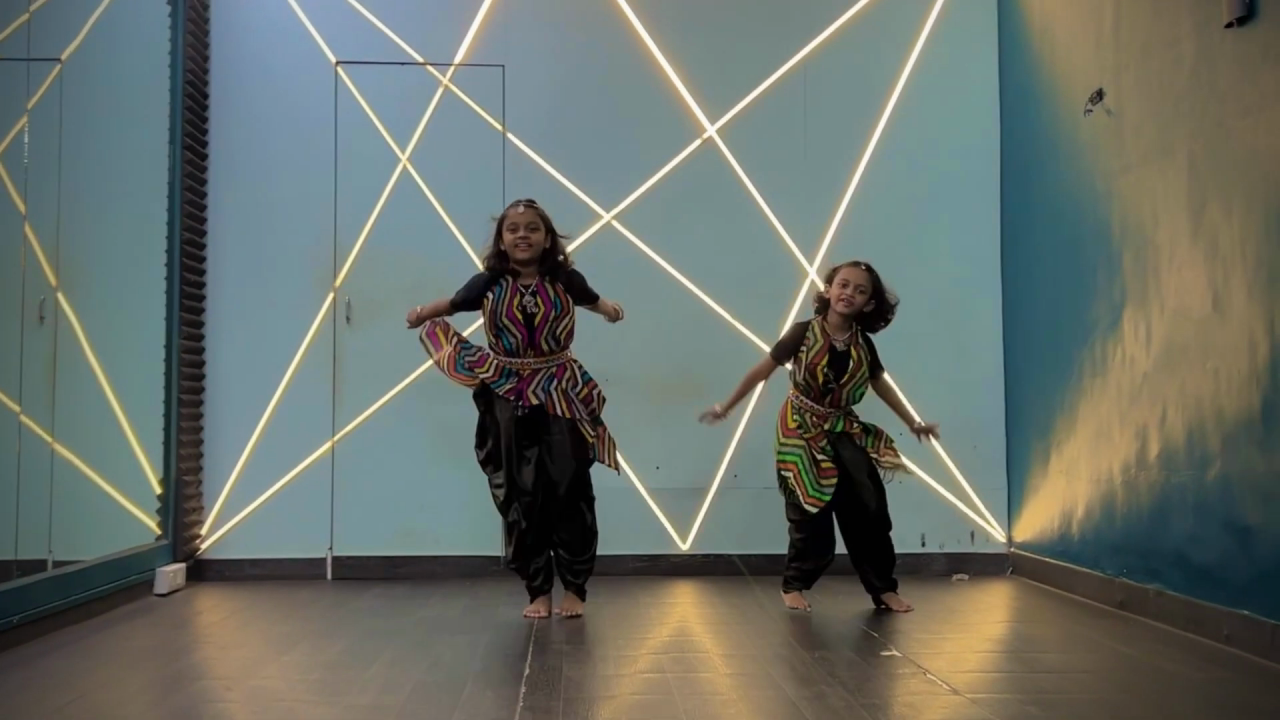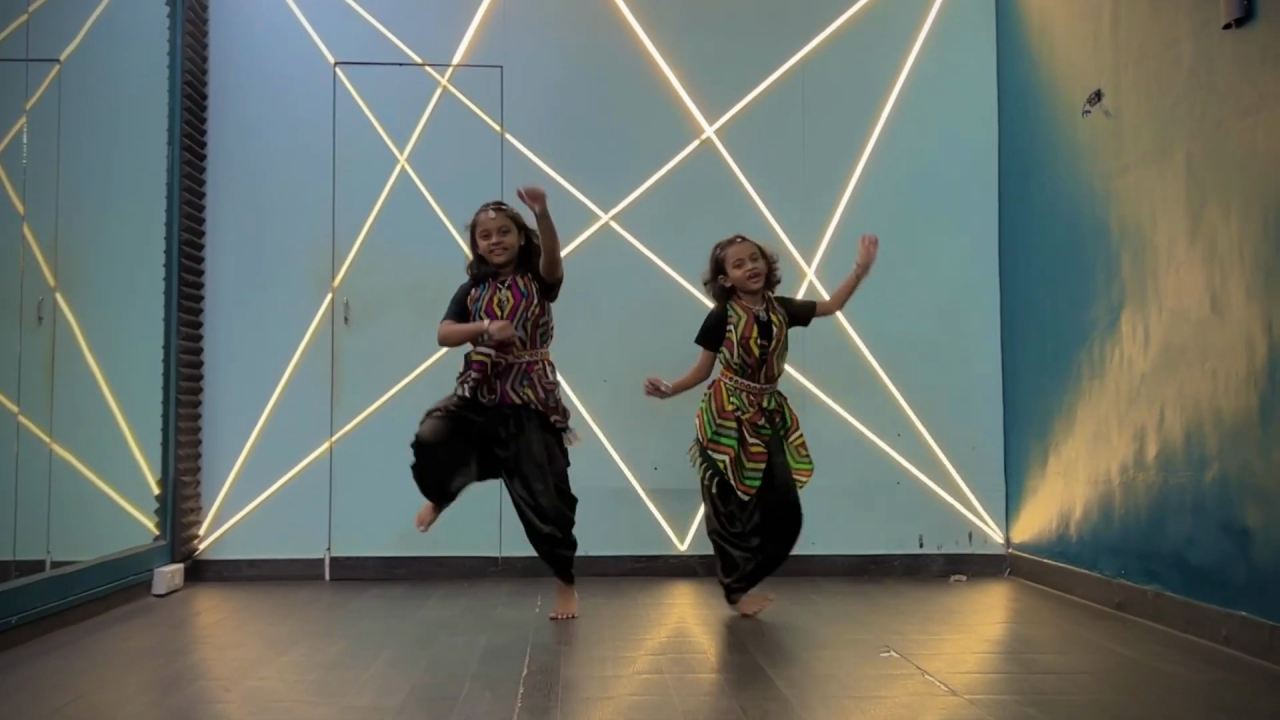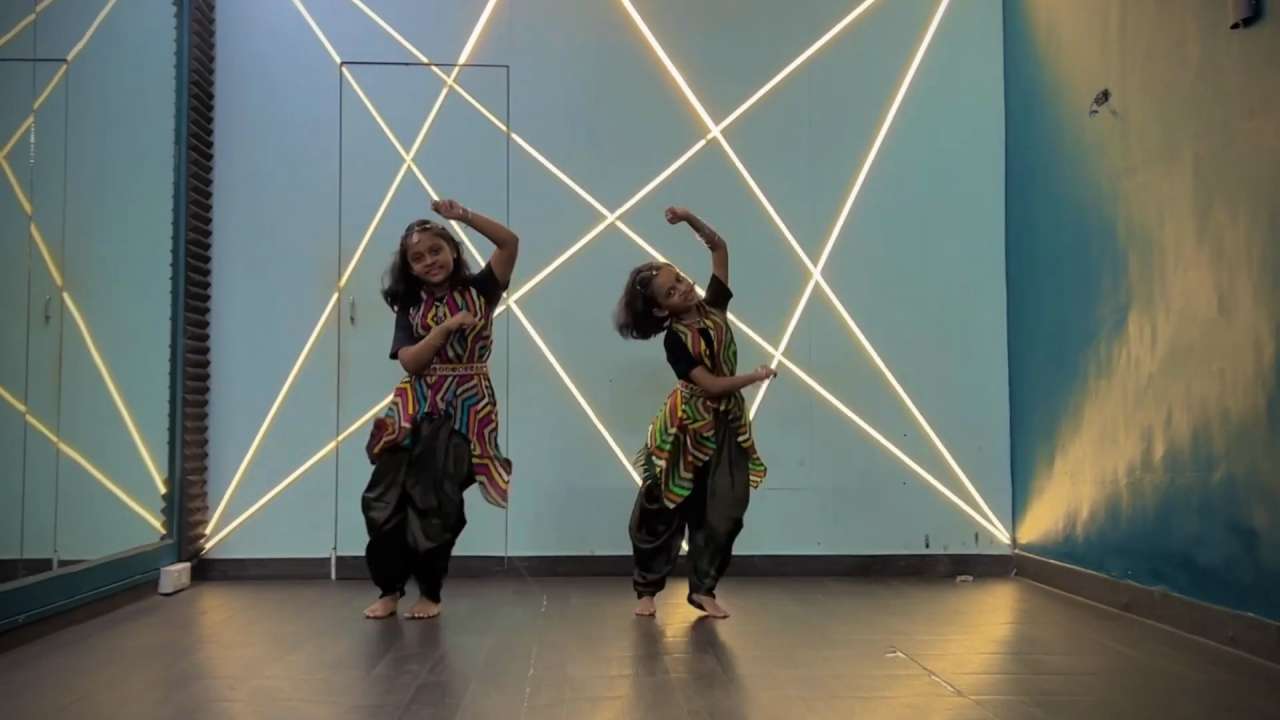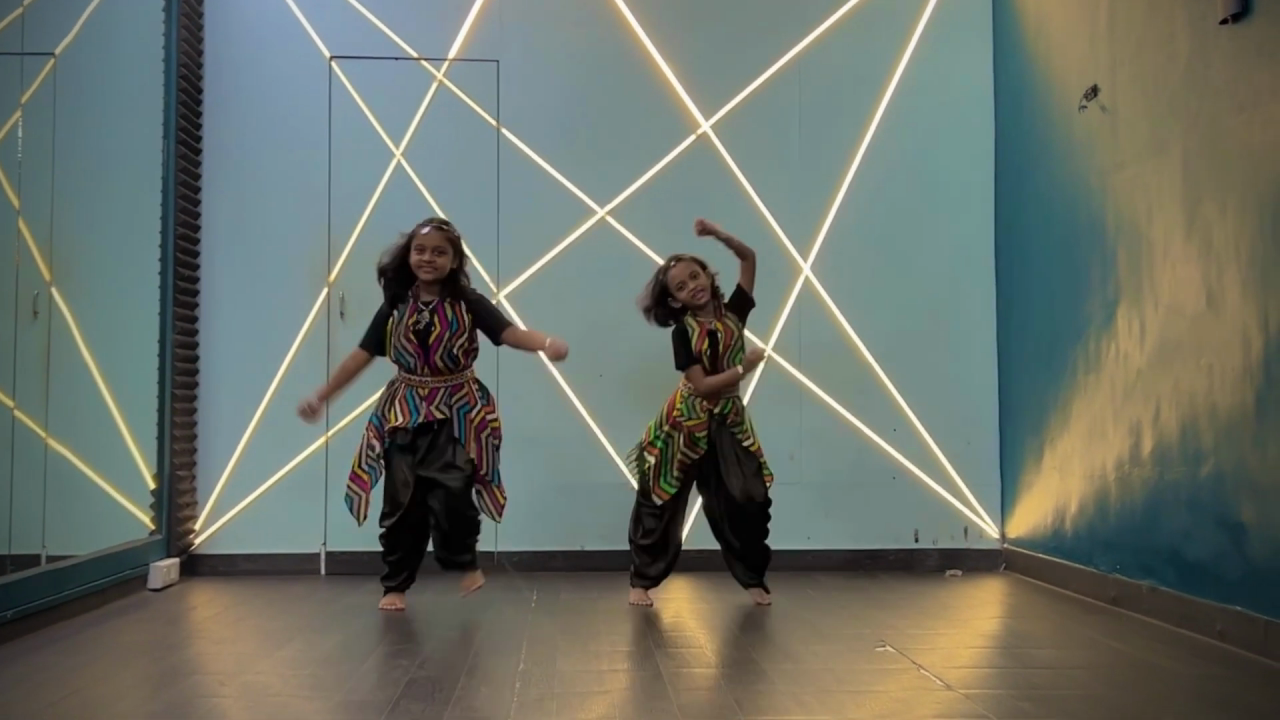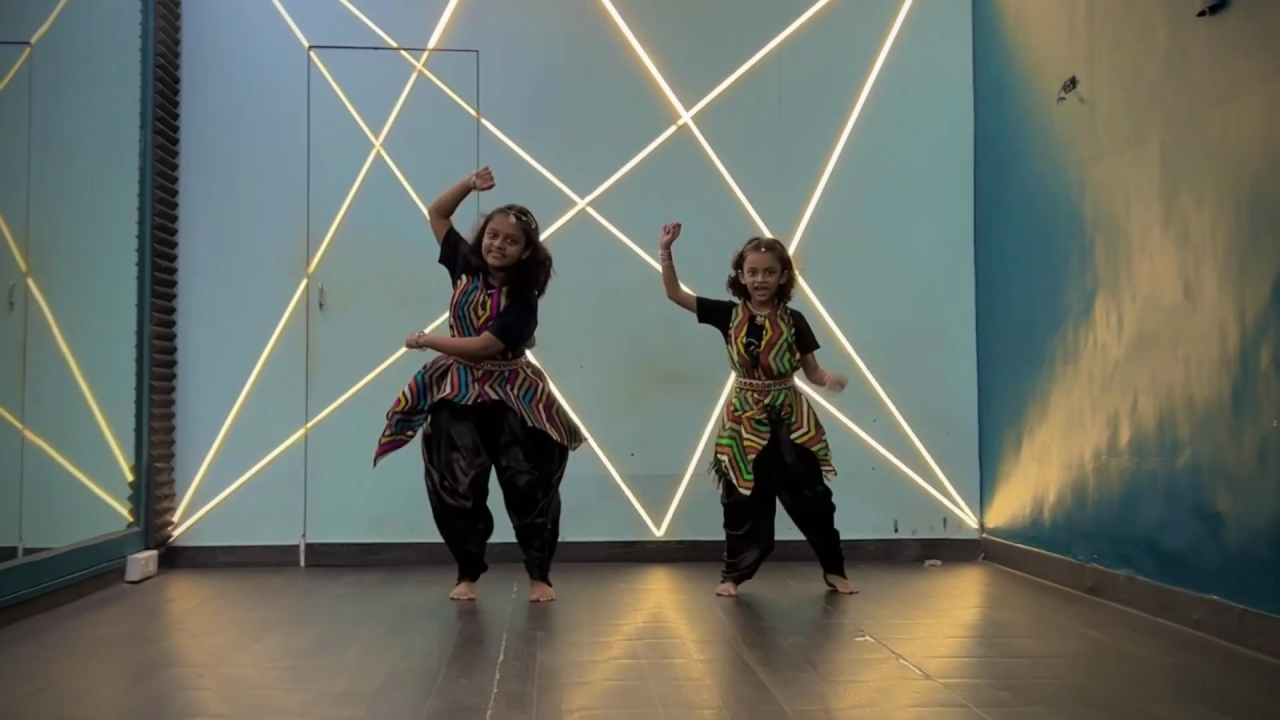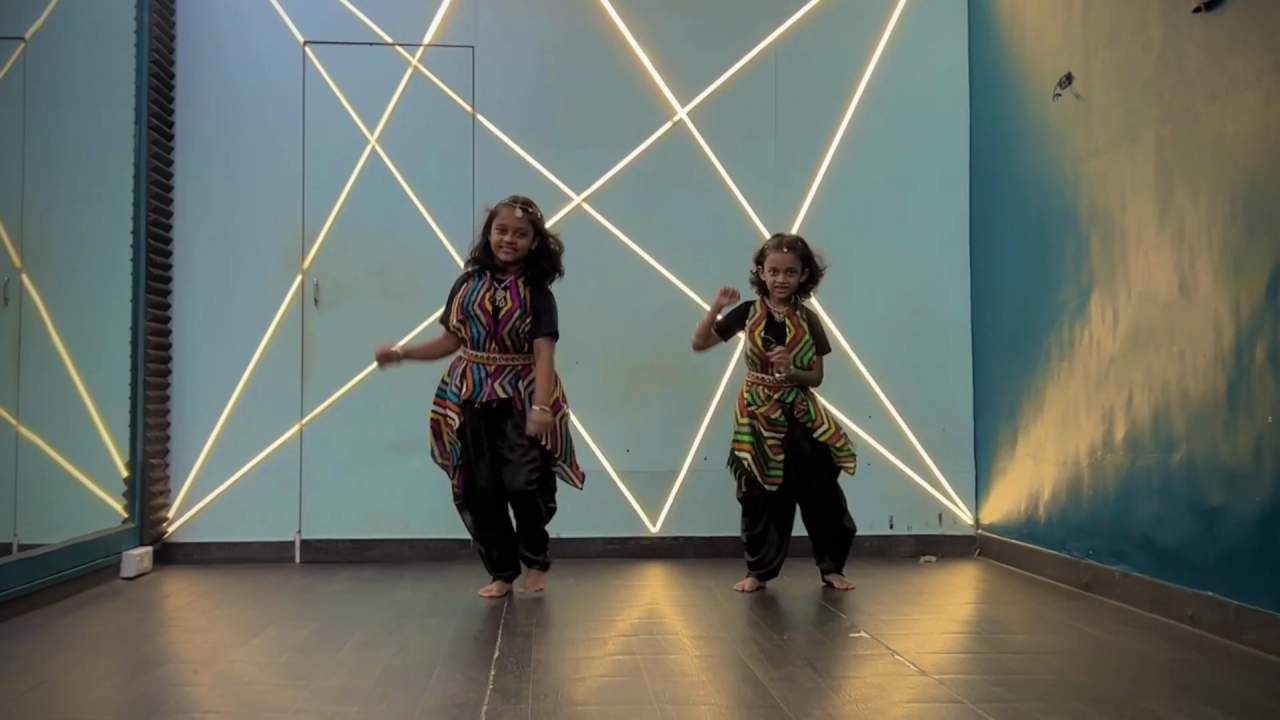
dt=0.4s
person 1, frame 1
left shoulder: (568, 282)
right shoulder: (487, 285)
left elbow: (591, 299)
right elbow: (452, 304)
left wrist: (607, 308)
right wrist: (423, 315)
left hip: (560, 397)
right hip: (506, 400)
left knee: (567, 492)
right knee: (519, 496)
left ankle: (573, 588)
right ankle: (538, 590)
person 1, frame 2
left shoulder: (538, 281)
right shoulder: (471, 292)
left elbow: (552, 253)
right elbow: (444, 334)
left wrist: (540, 210)
right wrist: (484, 327)
left hip: (531, 396)
right hip: (479, 391)
left knee: (543, 492)
right knee: (432, 439)
left ankle: (565, 583)
right ankle: (438, 495)
person 1, frame 3
left shoulder: (478, 292)
right shoulder: (409, 309)
left elbow: (510, 244)
right elbow: (410, 362)
left wrist: (463, 216)
right wrist: (448, 326)
left hip: (467, 408)
right hip: (415, 409)
left knee: (435, 501)
right knee: (387, 501)
left ankle: (429, 593)
right ankle: (389, 590)
person 1, frame 4
left shoulder: (469, 303)
right shoulder: (394, 307)
left elbow: (510, 334)
right elbow: (363, 354)
left wrist: (548, 345)
right wrist: (322, 396)
left hip: (460, 407)
right hip: (405, 410)
left knee: (450, 487)
right knee: (403, 503)
left ankle: (464, 561)
right ankle: (395, 584)
person 1, frame 5
left shoulder: (522, 299)
right shoulder: (465, 266)
left elbow: (486, 347)
right elbow: (438, 215)
left wrist: (426, 342)
right wrist: (468, 186)
left hip: (512, 395)
right hip: (457, 391)
left knee: (530, 484)
right knee: (458, 488)
left ankle: (539, 574)
right ankle: (469, 573)
person 1, frame 6
left shoulder: (538, 293)
right shoulder: (469, 282)
left elbow: (543, 351)
right elbow: (448, 341)
left wrist: (544, 404)
right wrist: (399, 354)
left hip: (520, 392)
right hip: (469, 394)
left knee: (524, 483)
right knee: (476, 490)
left ankle: (535, 562)
right ankle: (502, 570)
person 2, frame 1
left shoulder: (863, 344)
right shoulder: (804, 333)
left elbow: (880, 384)
right elbow: (763, 369)
left wrist: (912, 423)
right wrist: (726, 406)
left hip: (845, 429)
right hip: (802, 428)
left knee: (870, 511)
right knee: (812, 513)
left ankle: (884, 588)
right ankle: (795, 584)
person 2, frame 2
left shoulder: (779, 308)
right shoulder: (722, 318)
left elbow: (832, 305)
right elbow: (703, 370)
left wrist: (862, 267)
right wrist: (668, 389)
left hip: (769, 410)
right hip: (731, 412)
left knee: (782, 508)
right knee: (738, 506)
left ankle: (748, 583)
right ankle: (738, 587)
person 2, frame 3
left shoulder: (715, 306)
right shoulder: (675, 340)
left elbow: (719, 247)
right elbow: (712, 385)
left wrist: (690, 220)
right wrist: (756, 376)
left hip: (727, 421)
right hip: (688, 424)
left knee: (723, 510)
right knee: (663, 505)
left ankle: (703, 589)
right ankle: (647, 589)
person 2, frame 4
left shoulder: (734, 312)
right shoulder: (683, 332)
left elbow: (748, 260)
right elbow: (702, 384)
left wrist: (715, 234)
right wrist: (742, 369)
left hip: (728, 420)
right hip: (688, 420)
left knee: (747, 501)
right knee: (662, 501)
left ankle: (752, 577)
right ankle: (643, 580)
person 2, frame 5
left shoulder: (792, 320)
right shoulder: (727, 315)
left elbow: (811, 370)
right elbow: (674, 294)
left wrist: (830, 380)
right wrist: (666, 250)
left hip: (791, 415)
right hip: (746, 414)
left knee: (812, 496)
right knee: (744, 498)
left ankle: (834, 569)
right ankle: (734, 573)
person 2, frame 6
left shoulder: (808, 320)
right shoulder: (748, 312)
left elbow: (815, 377)
right elbow: (698, 344)
left wrist: (791, 369)
right wrist: (715, 310)
left hip: (800, 410)
right hip: (757, 411)
left knee: (823, 494)
right knee: (760, 495)
left ankle: (832, 565)
right ankle: (759, 568)
